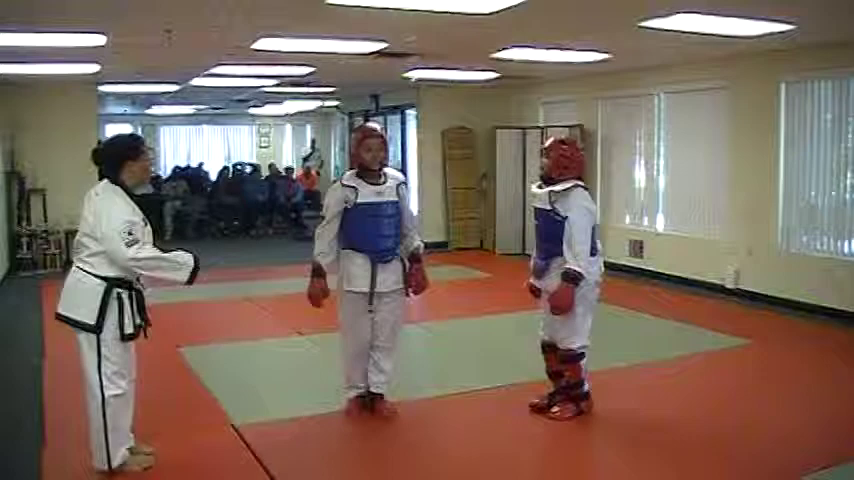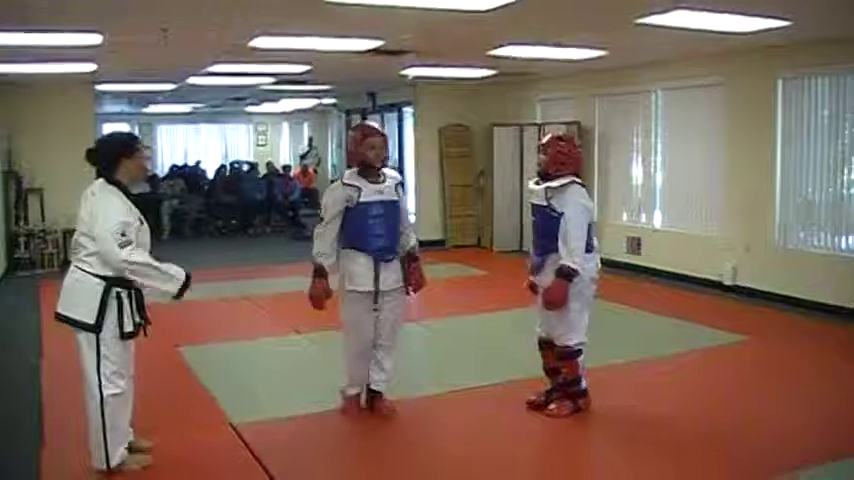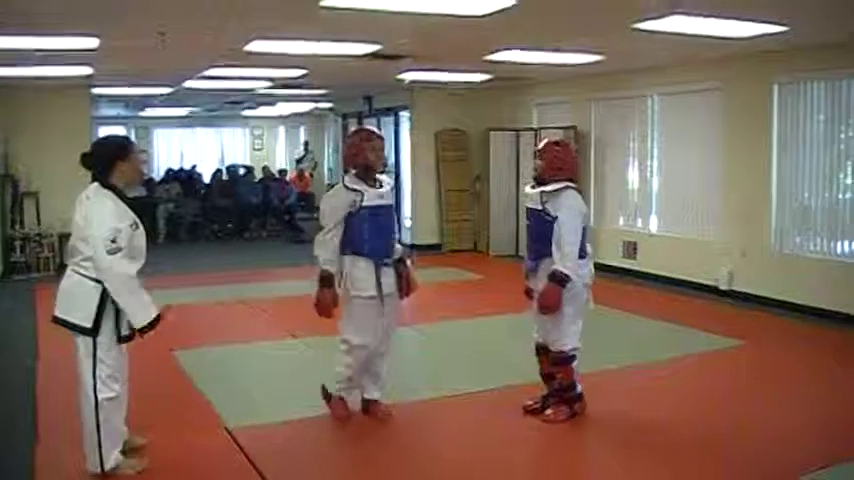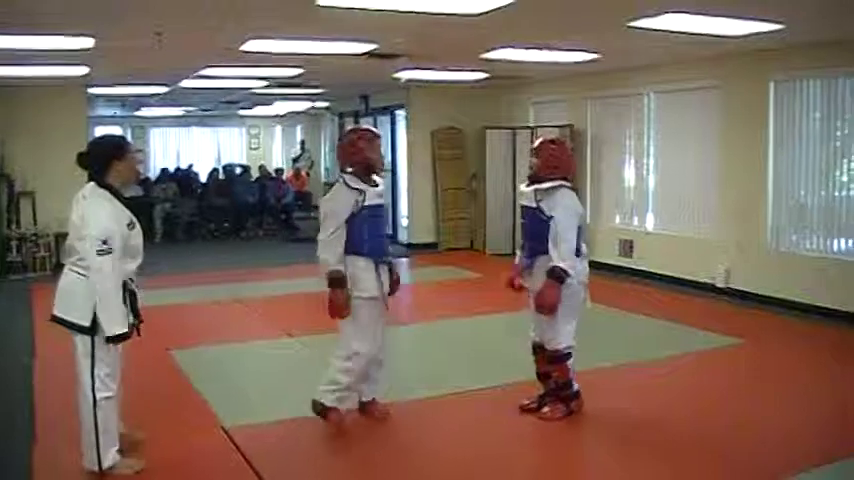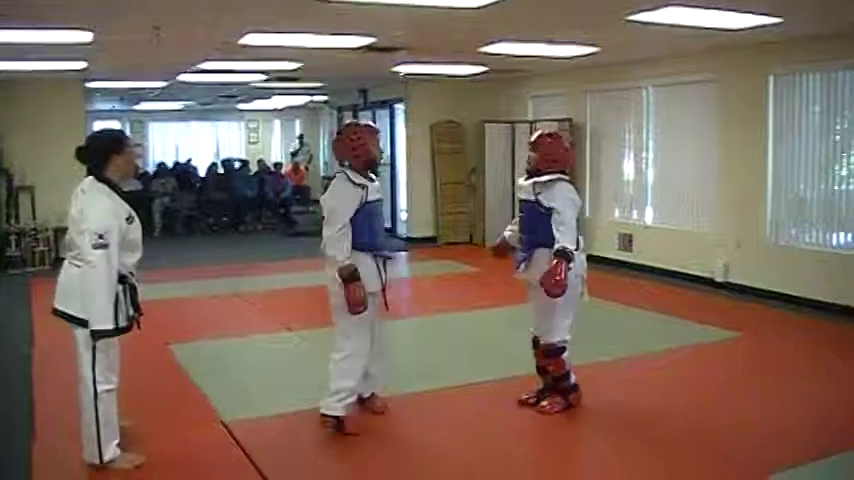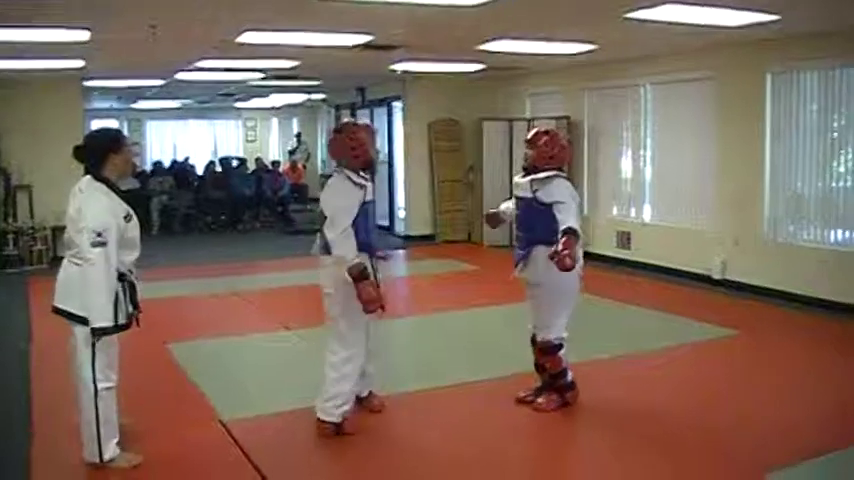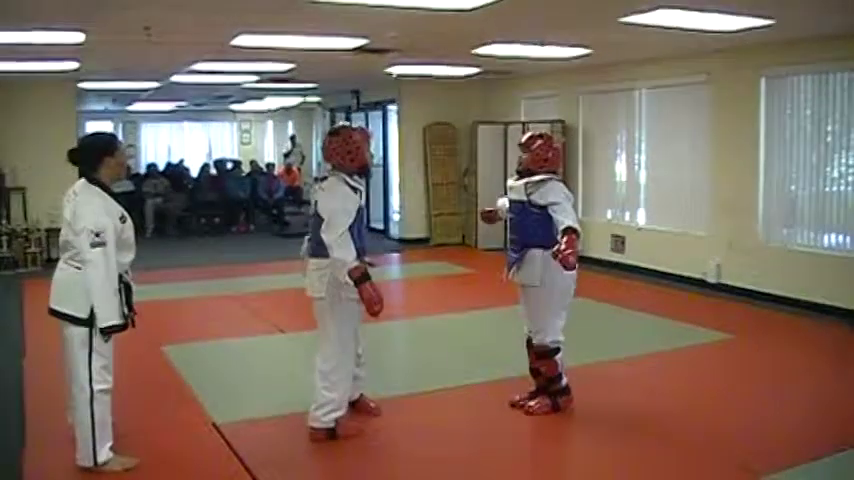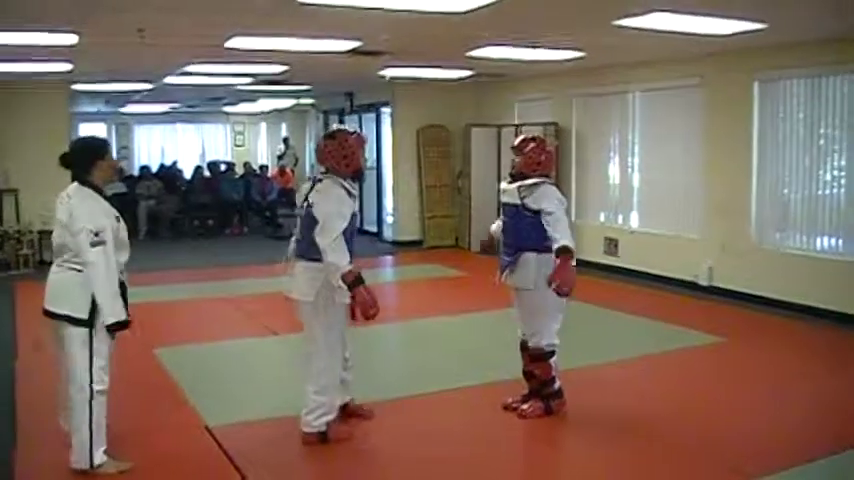
dt=0.1s
person 1, frame 1
left shoulder: (107, 194)
right shoulder: (114, 206)
right elbow: (135, 256)
right wrist: (187, 263)
left hip: (105, 296)
right hip: (101, 302)
left knee: (122, 374)
right knee: (109, 379)
left ankle: (122, 441)
right ankle: (112, 457)
person 1, frame 2
left shoulder: (103, 193)
right shoulder: (109, 205)
right elbow: (127, 258)
right wrist: (176, 278)
left hip: (101, 295)
right hip: (100, 301)
left knee: (120, 372)
right knee: (107, 378)
left ankle: (121, 436)
right ankle: (111, 456)
person 1, frame 3
left shoulder: (99, 196)
right shoulder: (105, 209)
right elbow: (115, 268)
right wrist: (145, 312)
left hip: (96, 298)
right hip: (96, 303)
left knee: (114, 373)
right knee: (103, 380)
left ankle: (116, 437)
right ankle: (106, 459)
person 1, frame 4
left shoulder: (96, 196)
right shoulder: (102, 209)
right elbow: (102, 271)
right wrist: (114, 323)
left hip: (88, 297)
right hip: (93, 302)
left knee: (106, 373)
right knee: (99, 379)
left ankle: (108, 436)
right ankle: (102, 458)
person 1, frame 5
left shoulder: (93, 189)
right shoulder: (101, 203)
right elbow: (100, 263)
right wrist: (103, 319)
left hip: (87, 290)
right hip: (93, 295)
left knee: (99, 368)
right knee: (99, 373)
left ankle: (103, 427)
right ankle: (103, 452)
person 1, frame 6
left shoulder: (91, 188)
right shoulder: (99, 202)
right elbow: (99, 262)
right wrist: (102, 317)
left hip: (86, 288)
right hip: (93, 293)
left knee: (96, 367)
right knee: (97, 371)
left ankle: (101, 426)
right ankle: (102, 451)
person 1, frame 7
left shoulder: (81, 192)
right shoulder: (95, 204)
right elbow: (98, 263)
right wrist: (110, 316)
left hip: (73, 289)
right hip: (88, 296)
left knee: (82, 367)
right knee: (93, 373)
left ankle: (84, 426)
right ankle: (95, 454)
person 1, frame 8
left shoulder: (73, 195)
right shoulder: (90, 205)
right elbow: (99, 263)
right wrist: (114, 313)
left hip: (68, 291)
right hip: (85, 298)
left knee: (76, 369)
right knee: (90, 375)
left ankle: (77, 428)
right ankle: (89, 457)
person 2, frame 1
left shoulder: (398, 183)
right shoulder: (343, 190)
left elbow: (409, 227)
right elbow: (326, 234)
left wrist: (416, 263)
right wrist: (318, 275)
left hip: (391, 271)
right hip: (358, 272)
left knee: (386, 337)
right knee: (356, 337)
left ankle: (377, 392)
right ankle: (356, 392)
person 2, frame 2
left shoulder: (394, 182)
right shoulder: (343, 189)
left elbow: (404, 227)
right elbow: (325, 234)
left wrist: (413, 262)
right wrist: (319, 277)
left hip: (391, 270)
right hip: (359, 271)
left knee: (387, 336)
right knee: (358, 337)
left ankle: (377, 390)
right ankle: (353, 390)
person 2, frame 3
left shoulder: (386, 187)
right shoulder: (343, 194)
right elbow: (327, 241)
left wrist: (403, 266)
right wrist: (326, 286)
left hip: (385, 274)
right hip: (357, 275)
left knee: (381, 342)
right knee: (361, 341)
left ankle: (370, 396)
right ankle: (338, 390)
person 2, frame 4
left shoulder: (376, 186)
right shoulder: (343, 192)
right elbow: (330, 242)
left wrist: (389, 268)
right wrist: (337, 287)
left hip: (376, 272)
right hip: (355, 275)
left knee: (375, 344)
right knee: (361, 346)
left ankle: (367, 397)
right ankle: (327, 399)
person 2, frame 5
left shoulder: (367, 182)
right shoulder: (344, 188)
right elbow: (336, 239)
right wrist: (351, 282)
left hip: (369, 267)
right hip: (353, 273)
left knee: (369, 338)
right knee: (353, 342)
left ankle: (364, 391)
right ankle: (334, 411)
person 2, frame 6
left shoulder: (357, 181)
right shoulder: (343, 187)
right elbow: (341, 239)
right wrist: (361, 280)
left hip: (359, 269)
right hip: (348, 275)
left knee: (360, 338)
right knee: (347, 344)
left ankle: (361, 390)
right ankle: (330, 415)
person 2, frame 7
left shoulder: (336, 185)
right shoulder: (341, 191)
right elbow: (338, 243)
right wrist: (364, 283)
left hip: (334, 275)
right hip: (334, 279)
left knee: (349, 342)
right knee: (336, 348)
left ankle: (352, 396)
right ankle: (324, 421)
person 2, frame 8
left shoulder: (321, 187)
right shoulder: (336, 194)
right elbow: (332, 247)
right wrist: (358, 287)
left hip: (317, 276)
right hip: (321, 282)
left knee: (337, 345)
right knee: (324, 353)
left ankle: (341, 401)
right ankle: (316, 425)
person 3, frame 1
left shoulder: (576, 199)
right shoulder: (547, 194)
left elbow: (578, 247)
left wrist: (569, 285)
right wrist: (534, 274)
left hip: (573, 280)
right hip: (550, 277)
left knee: (570, 340)
right knee: (549, 338)
left ankle: (579, 397)
right ankle: (560, 391)
person 3, frame 2
left shoulder: (573, 195)
right shoulder: (544, 190)
left elbow: (573, 244)
left wrist: (562, 281)
right wrist: (534, 273)
left hip: (569, 277)
right hip: (547, 273)
left knee: (567, 337)
right knee: (546, 335)
left ankle: (577, 394)
right ankle: (557, 388)
person 3, frame 3
left shoulder: (567, 199)
right shoulder: (540, 195)
left elbow: (567, 247)
left wrist: (556, 285)
right wrist: (529, 277)
left hip: (565, 282)
right hip: (543, 278)
left knee: (562, 341)
right knee: (543, 340)
left ankle: (573, 399)
right ankle: (554, 394)
person 3, frame 4
left shoulder: (562, 198)
right shoulder: (536, 194)
left elbow: (564, 246)
left wrist: (554, 283)
right wrist: (518, 269)
left hip: (560, 280)
right hip: (538, 277)
left knee: (556, 339)
right knee: (540, 339)
left ankle: (569, 397)
right ankle: (551, 392)
person 3, frame 5
left shoulder: (560, 190)
right shoulder: (534, 186)
left elbow: (564, 230)
left wrist: (561, 261)
right wrist: (507, 239)
left hip: (558, 269)
right hip: (538, 269)
left knee: (553, 334)
right knee: (540, 333)
left ankle: (568, 390)
right ankle: (551, 386)
person 3, frame 6
left shoulder: (558, 187)
right shoulder: (530, 184)
left elbow: (568, 217)
right elbow: (519, 210)
left wrist: (570, 239)
right wrist: (500, 213)
left hip: (556, 269)
right hip: (535, 267)
left knee: (550, 331)
right knee: (539, 330)
left ankle: (565, 388)
right ankle: (549, 384)
person 3, frame 7
left shoulder: (552, 189)
right shoulder: (524, 187)
left elbow: (566, 216)
left wrist: (570, 238)
right wrist: (497, 211)
left hip: (547, 271)
right hip: (529, 271)
left knee: (546, 334)
right knee: (534, 333)
left ankle: (559, 393)
right ankle: (542, 388)
person 3, frame 8
left shoulder: (545, 193)
right shoulder: (515, 190)
left elbow: (560, 230)
left wrist: (564, 261)
right wrist: (495, 232)
left hip: (541, 275)
right hip: (522, 274)
left knee: (541, 337)
right knee: (527, 336)
left ankle: (552, 396)
right ankle: (535, 391)
